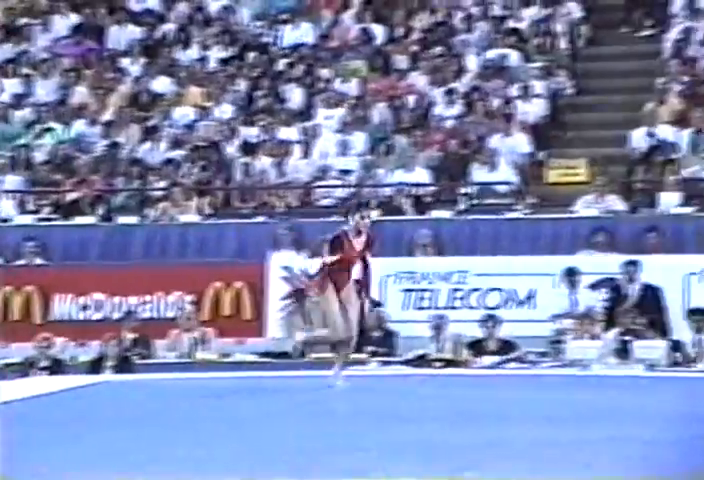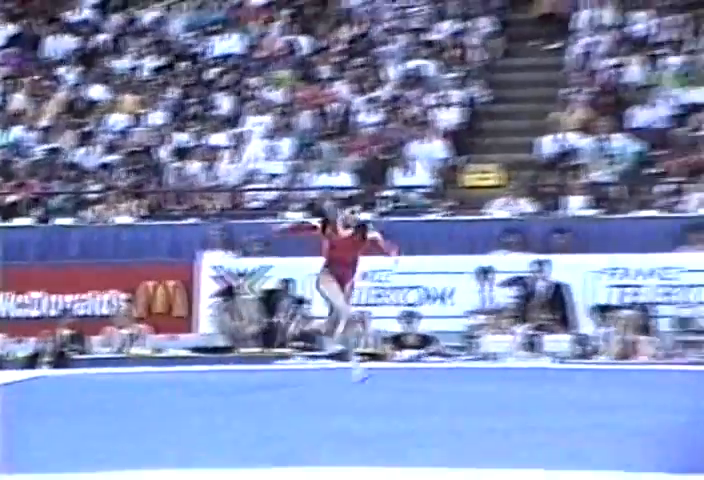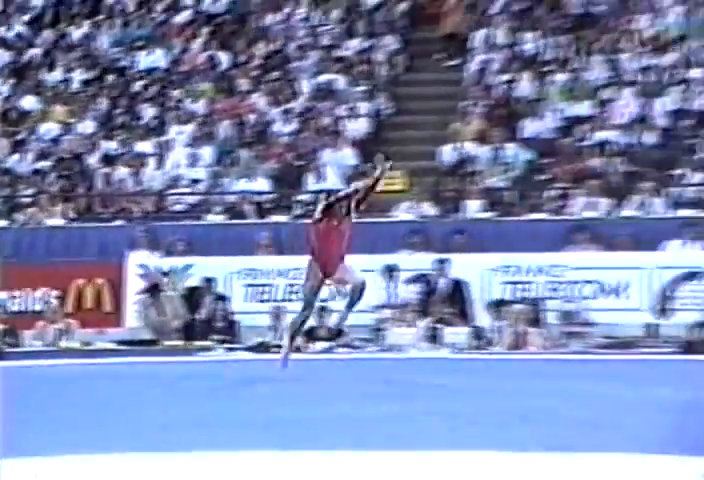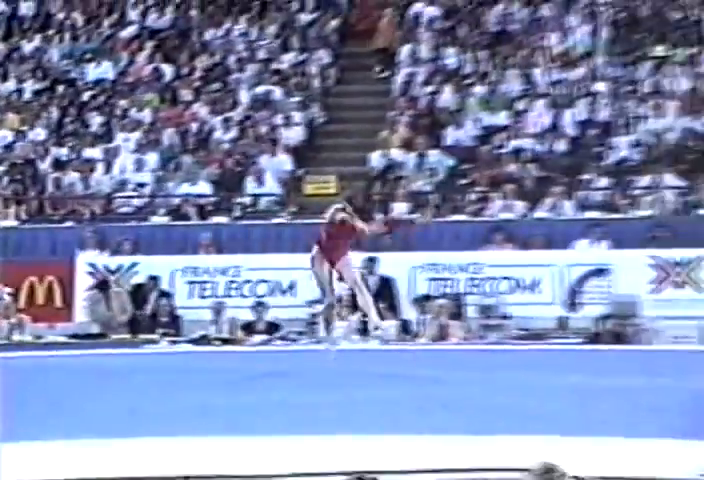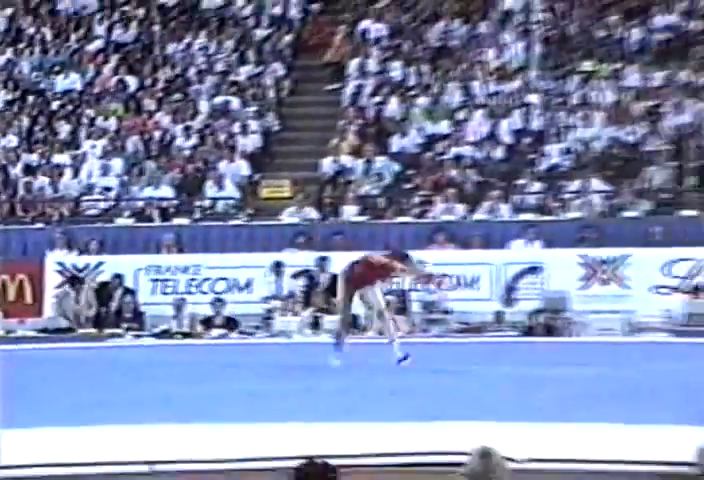
dt=0.2s
person 1, frame 1
left shoulder: (368, 239)
right shoulder: (338, 239)
left elbow: (365, 265)
right elbow: (325, 265)
left wrist: (364, 294)
left hip: (346, 286)
right hip: (327, 284)
left knee: (353, 336)
right knee: (341, 335)
left ankle: (337, 371)
right ankle: (303, 337)
person 1, frame 2
left shoulder: (363, 230)
right shoulder: (327, 225)
left elbow: (378, 241)
right elbow: (304, 226)
left wrist: (390, 249)
right wrist: (285, 229)
left hip: (347, 281)
right hip: (327, 278)
left knee: (339, 317)
right knee: (346, 313)
person 1, frame 3
left shoulder: (347, 212)
right shoulder: (322, 213)
left elbow: (365, 192)
right elbow: (335, 198)
left wrist: (378, 174)
right wrist: (353, 187)
left hip: (338, 267)
right hip: (317, 266)
left knee: (360, 283)
right knee: (305, 312)
left ankle: (344, 314)
right ankle: (287, 347)
person 1, frame 4
left shoulder: (355, 222)
right shoulder: (336, 215)
left hip: (341, 256)
right hip: (322, 255)
left knee: (358, 285)
right knee: (330, 301)
left ankle: (374, 320)
right ankle: (330, 337)
person 1, frame 5
right shoulder: (379, 261)
left hip: (367, 283)
right hip: (349, 277)
left knee: (382, 312)
right knee: (346, 319)
left ankle: (398, 352)
right ankle: (338, 350)
